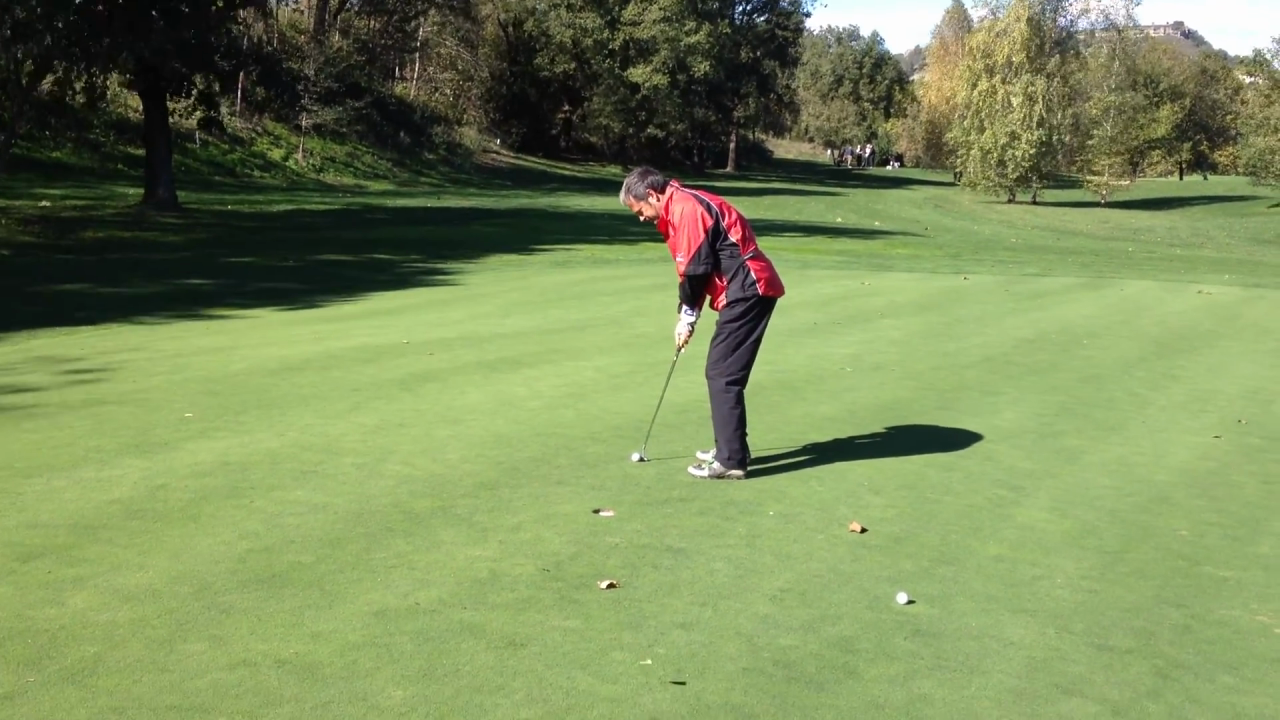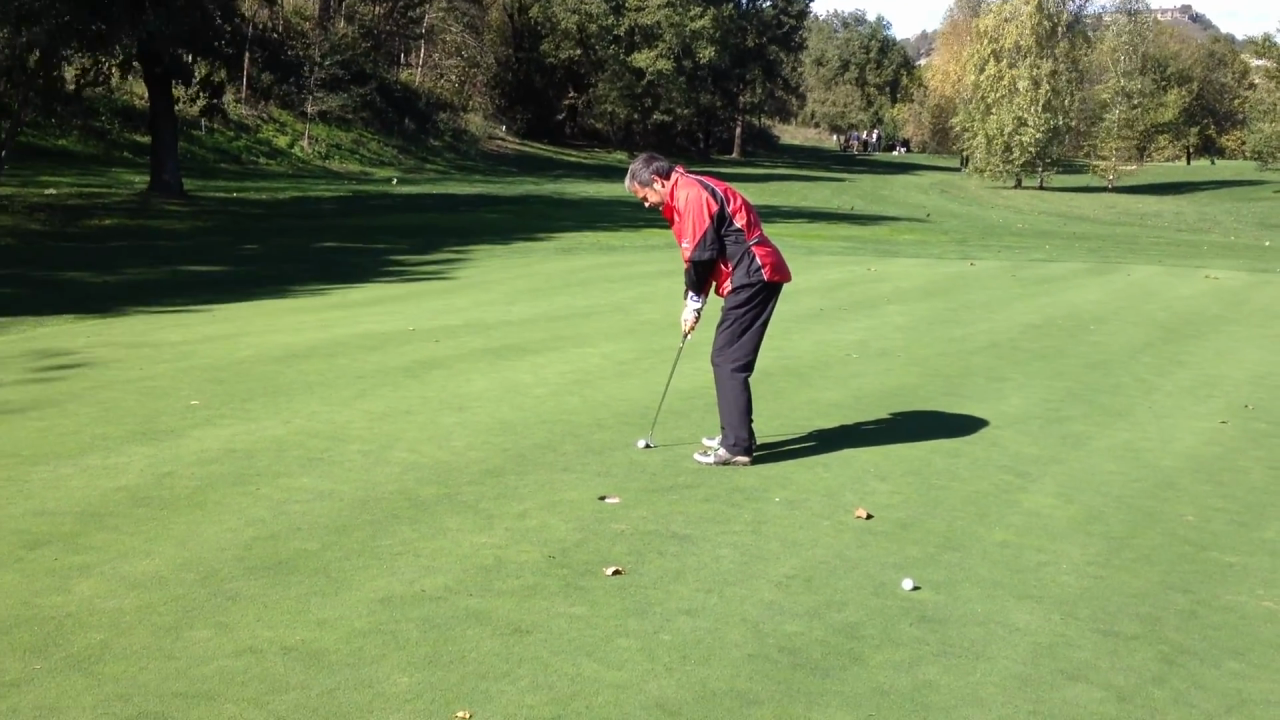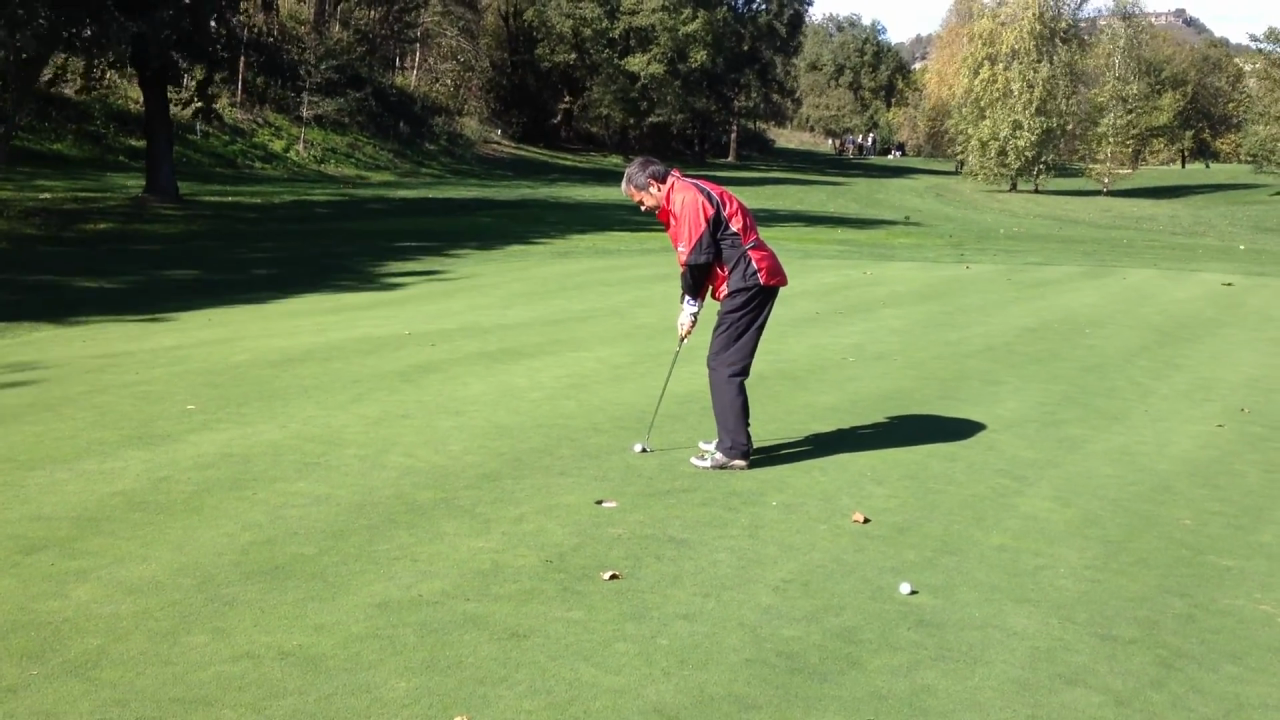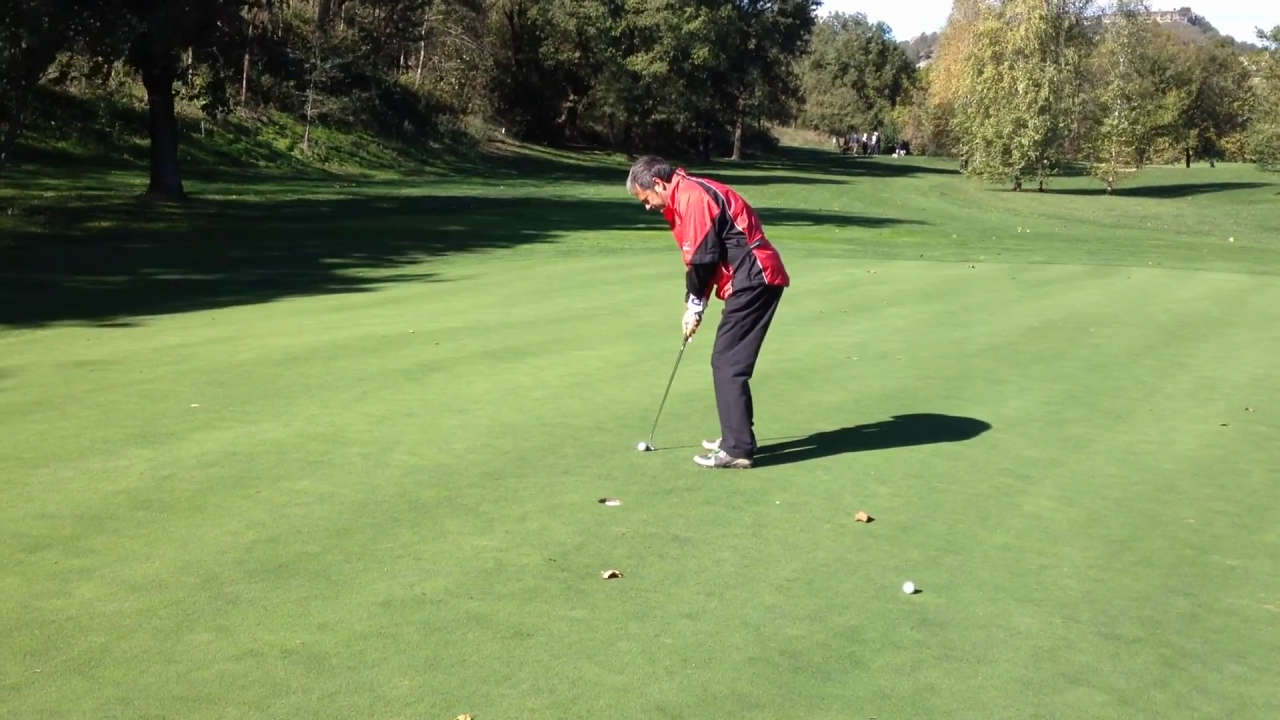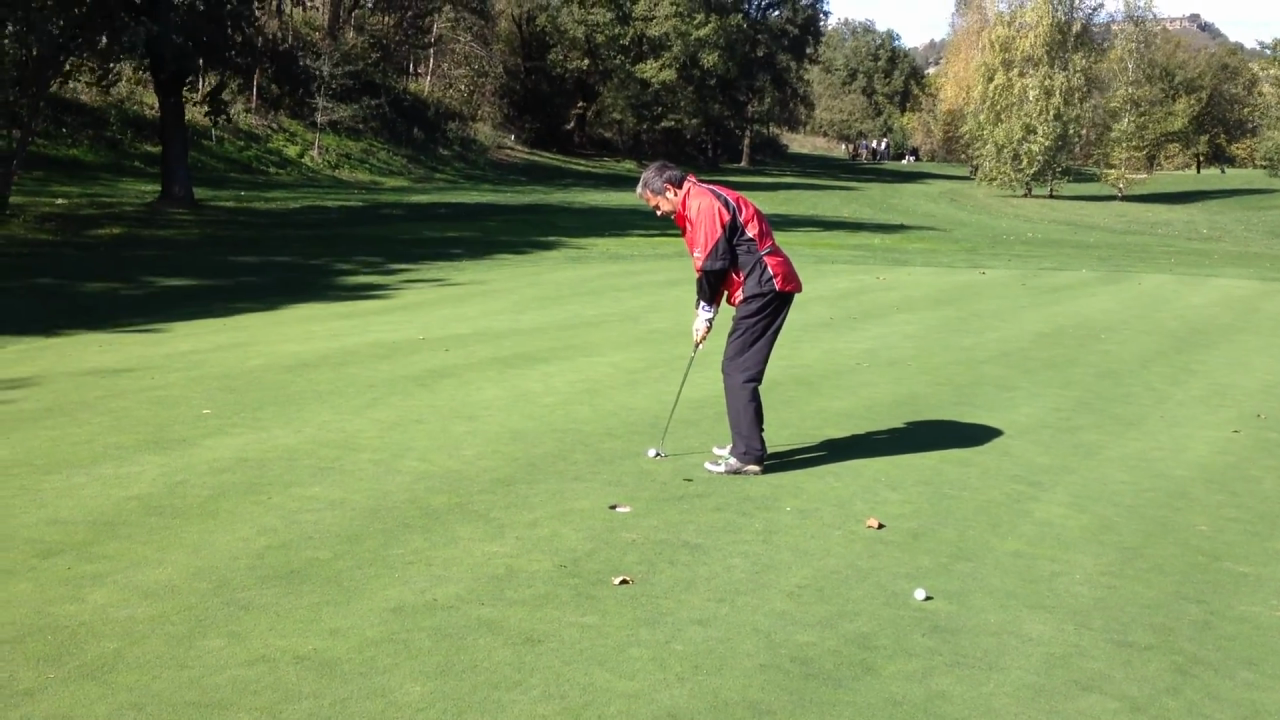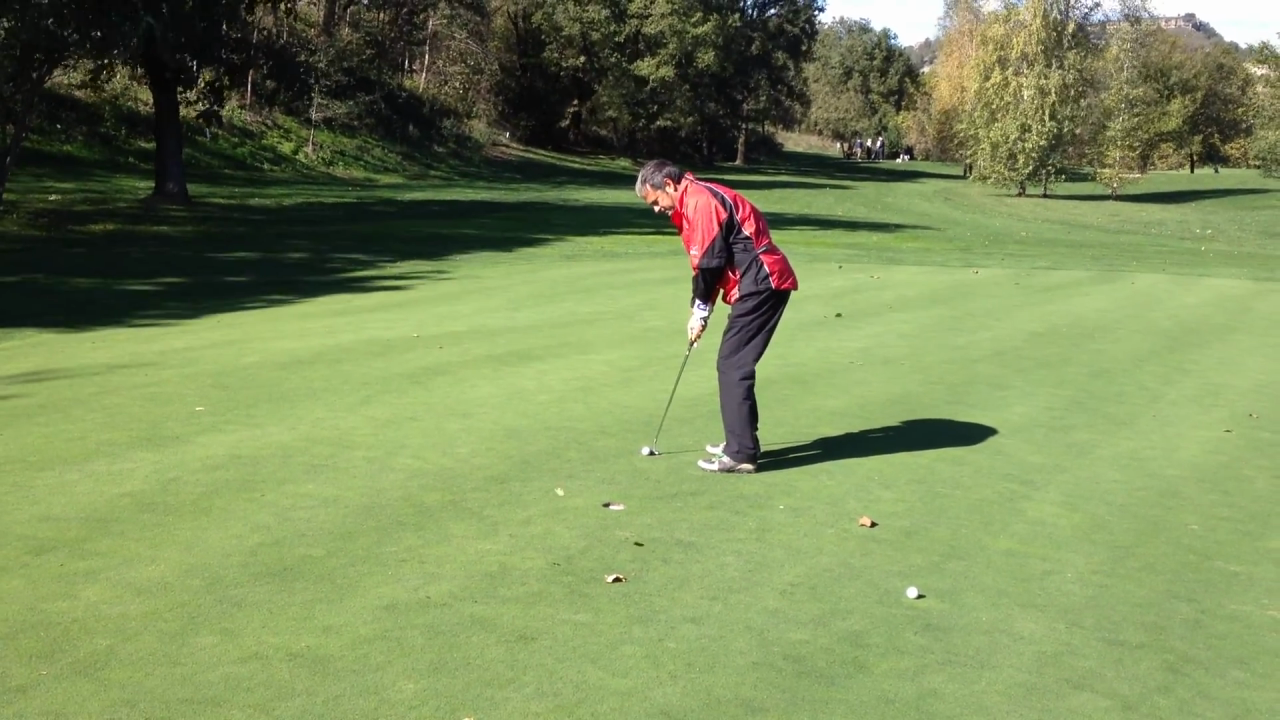
dt=0.3s
person 1, frame 1
left shoulder: (686, 208)
right shoulder: (681, 207)
left elbow: (696, 268)
right elbow: (694, 267)
left wrist: (687, 316)
right wrist: (688, 315)
left hip: (748, 290)
right hip: (748, 289)
left knee: (721, 373)
right knee: (724, 371)
left ankle: (730, 460)
right ankle: (732, 448)
person 1, frame 2
left shoulder: (690, 193)
right shoulder: (685, 193)
left elbow: (701, 254)
right elbow: (700, 253)
left wrist: (693, 301)
right wrist: (693, 301)
left hip: (753, 276)
right hip: (754, 275)
left knee: (727, 360)
right knee: (729, 358)
left ankle: (737, 446)
right ankle: (737, 434)
person 1, frame 3
left shoulder: (686, 197)
right shoulder: (681, 197)
left elbow: (697, 258)
right elbow: (696, 257)
left wrist: (690, 306)
right wrist: (690, 305)
left hip: (749, 280)
right hip: (750, 279)
left knee: (723, 363)
right knee: (726, 361)
left ankle: (734, 450)
right ankle: (734, 438)
person 1, frame 4
left shoulder: (692, 196)
right shoulder: (687, 196)
left elbow: (703, 257)
right elbow: (700, 256)
left wrist: (694, 305)
right wrist: (695, 304)
left hip: (753, 279)
right hip: (755, 279)
left knee: (727, 362)
right knee: (729, 360)
left ankle: (737, 448)
right ankle: (738, 437)
person 1, frame 5
left shoulder: (703, 203)
right shoulder: (697, 203)
left elbow: (713, 264)
right elbow: (710, 263)
left wrist: (705, 312)
right wrist: (705, 311)
left hip: (765, 286)
right hip: (765, 285)
left knee: (737, 369)
right knee: (741, 366)
left ankle: (747, 455)
right ankle: (747, 444)
person 1, frame 6
left shoulder: (700, 200)
right shoulder: (694, 201)
left elbow: (709, 262)
right elbow: (707, 261)
left wrist: (700, 309)
right wrist: (700, 309)
left hip: (761, 283)
right hip: (761, 283)
left knee: (733, 366)
right knee: (734, 364)
left ankle: (741, 453)
right ankle: (741, 442)
